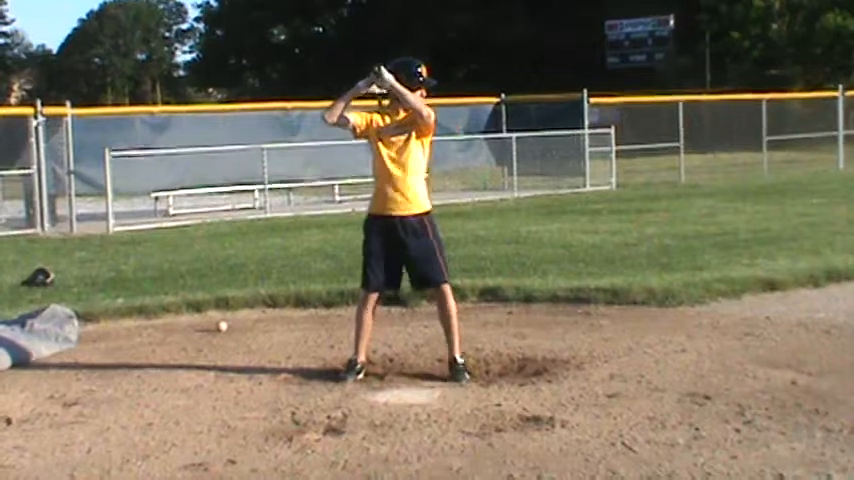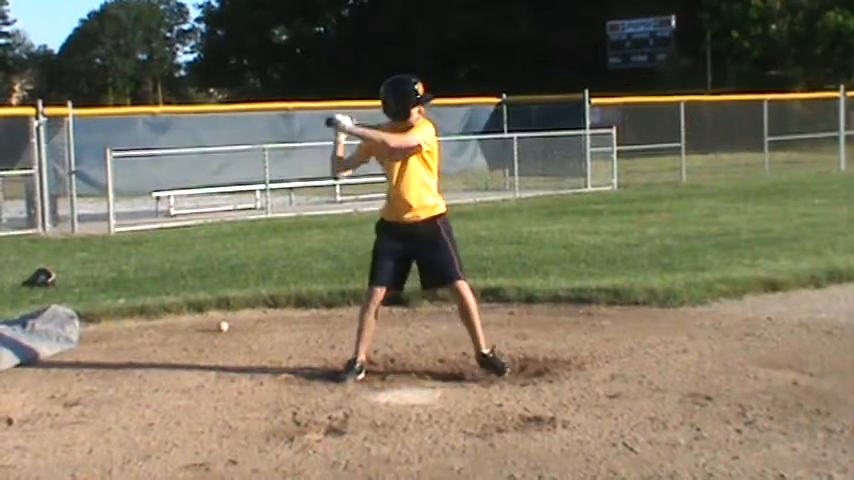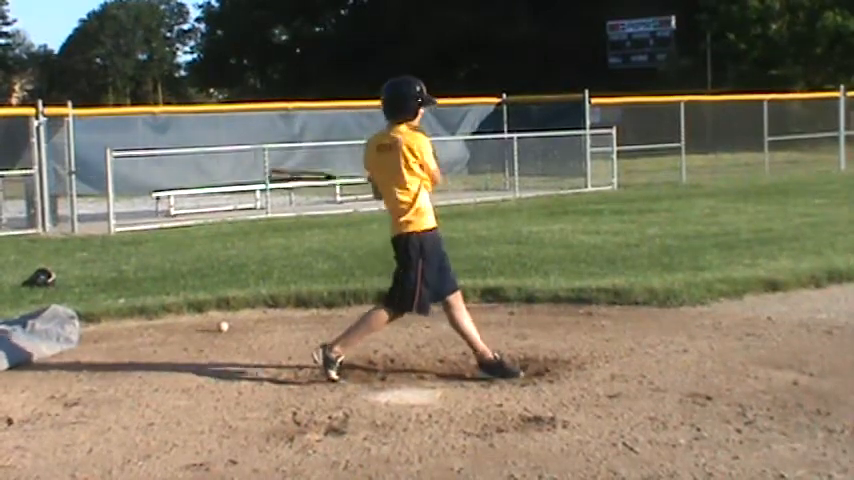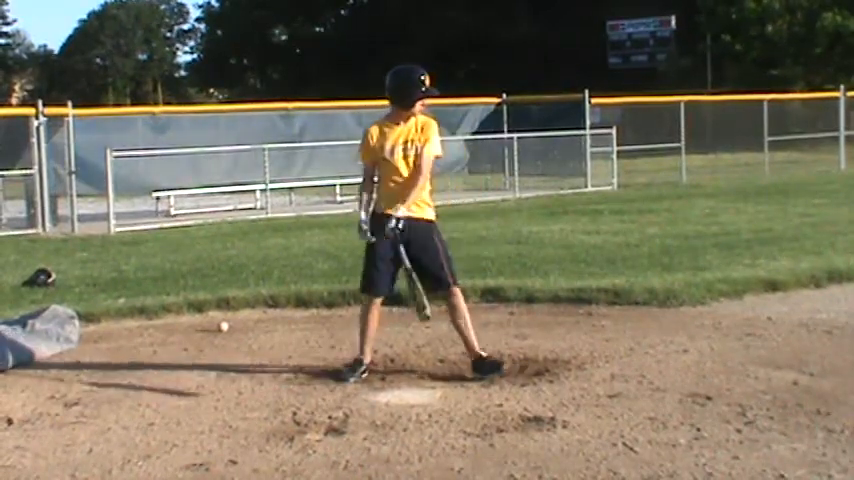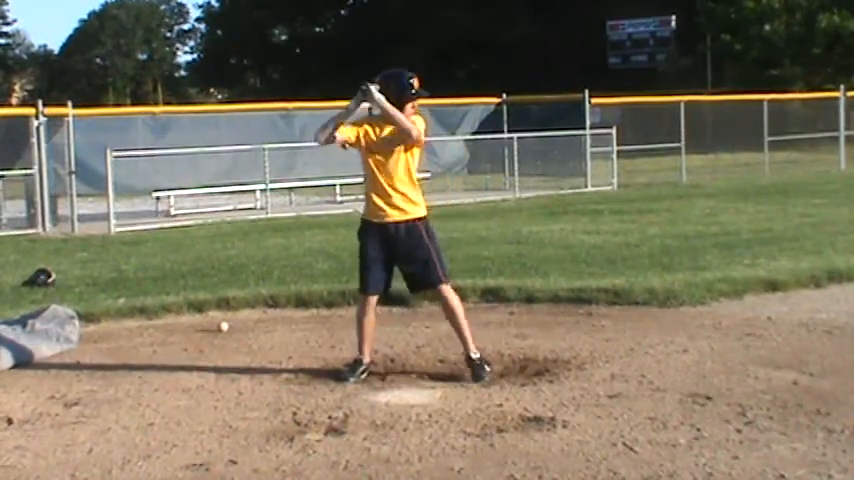
dt=1s
person 1, frame 1
left shoulder: (423, 119)
right shoulder: (373, 119)
left elbow: (425, 114)
right elbow: (330, 117)
left wrist: (392, 82)
right wrist: (359, 88)
left hip: (416, 217)
right hip: (381, 218)
left knee: (441, 288)
right knee: (370, 293)
left ankle: (456, 359)
right ankle: (358, 360)
person 1, frame 2
left shoulder: (425, 130)
right shoulder: (375, 139)
left elbow: (394, 142)
right elbow: (339, 169)
left wrist: (352, 129)
right wrist: (341, 134)
left hip: (430, 220)
right hip: (393, 224)
left knee: (458, 285)
right knee: (376, 293)
left ankle: (484, 352)
right ankle: (358, 360)
person 1, frame 3
left shoulder: (372, 146)
right shoulder: (418, 141)
left elbow: (377, 192)
right elbow: (436, 179)
left hip: (415, 232)
right hip: (418, 232)
left knee: (452, 296)
right knee: (396, 306)
left ankle: (486, 358)
right ankle: (333, 351)
person 1, frame 4
left shoulder: (427, 126)
right shoulder: (375, 132)
left elbow: (423, 174)
right elbow: (369, 178)
left wrist: (401, 210)
right wrist: (364, 214)
left hip: (420, 219)
right hip: (385, 219)
left knee: (450, 288)
right knee: (373, 294)
left ankle: (477, 356)
right ankle: (363, 359)
person 1, frame 5
left shoulder: (414, 122)
right shoulder: (363, 127)
left elbow: (413, 135)
right elbow: (322, 138)
left wrist: (380, 102)
right wrist: (353, 106)
left hip: (412, 221)
right hip: (375, 224)
left knee: (442, 287)
right knee: (368, 296)
left ankle: (473, 355)
right ankle: (363, 359)
